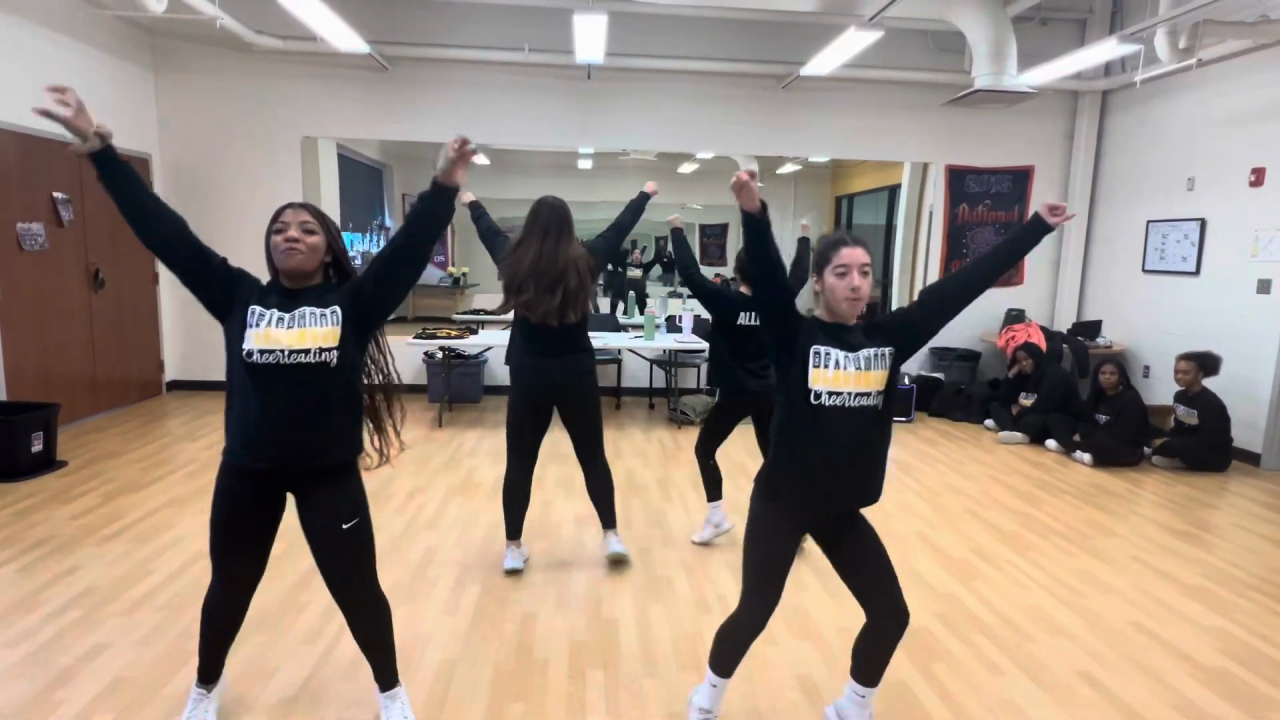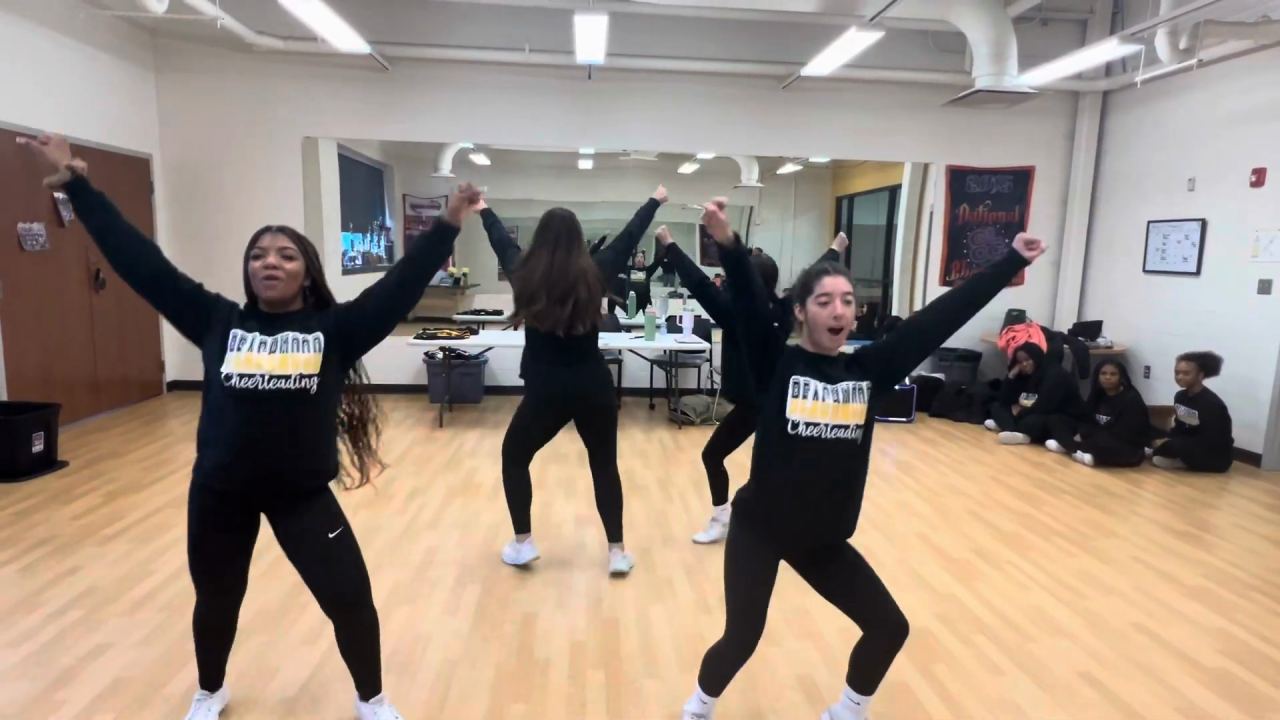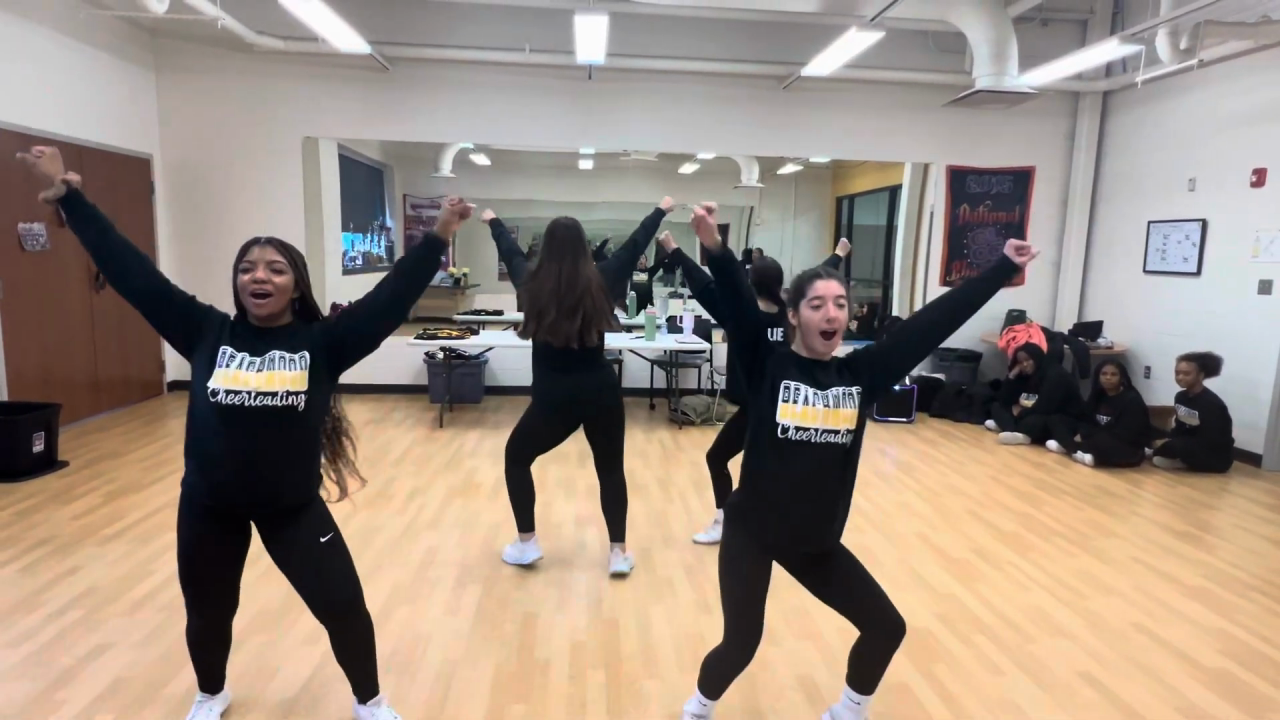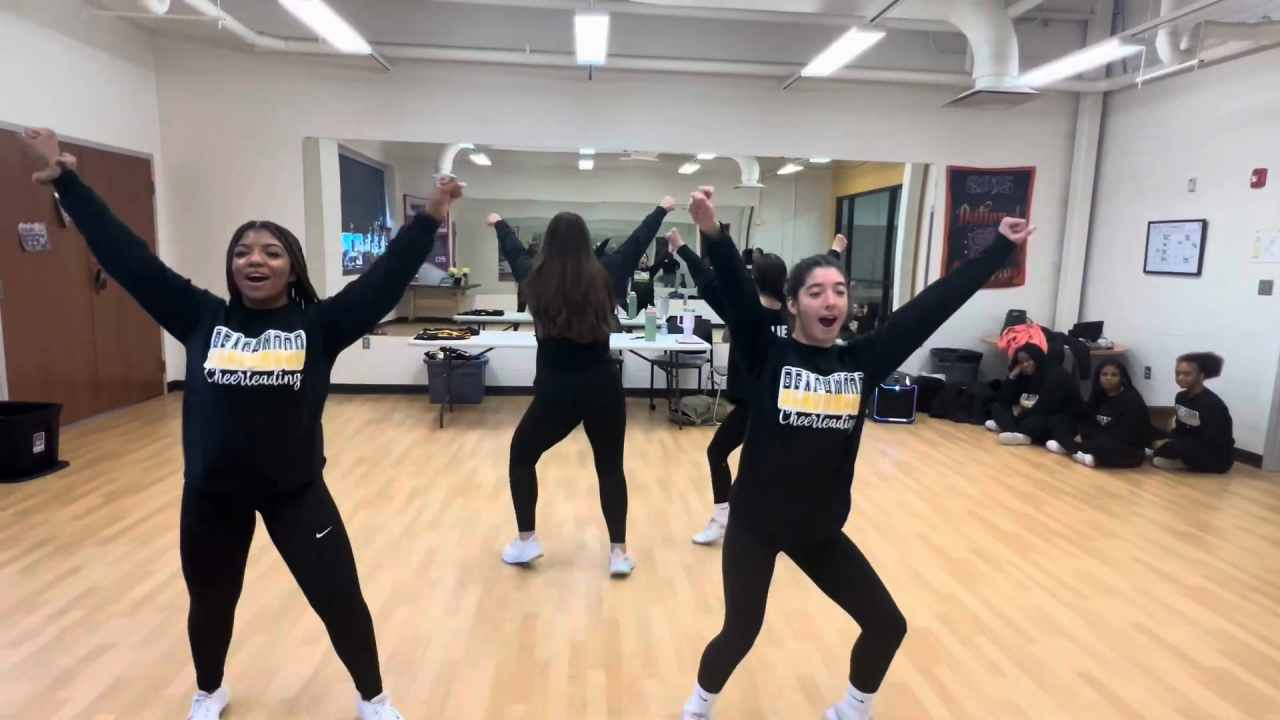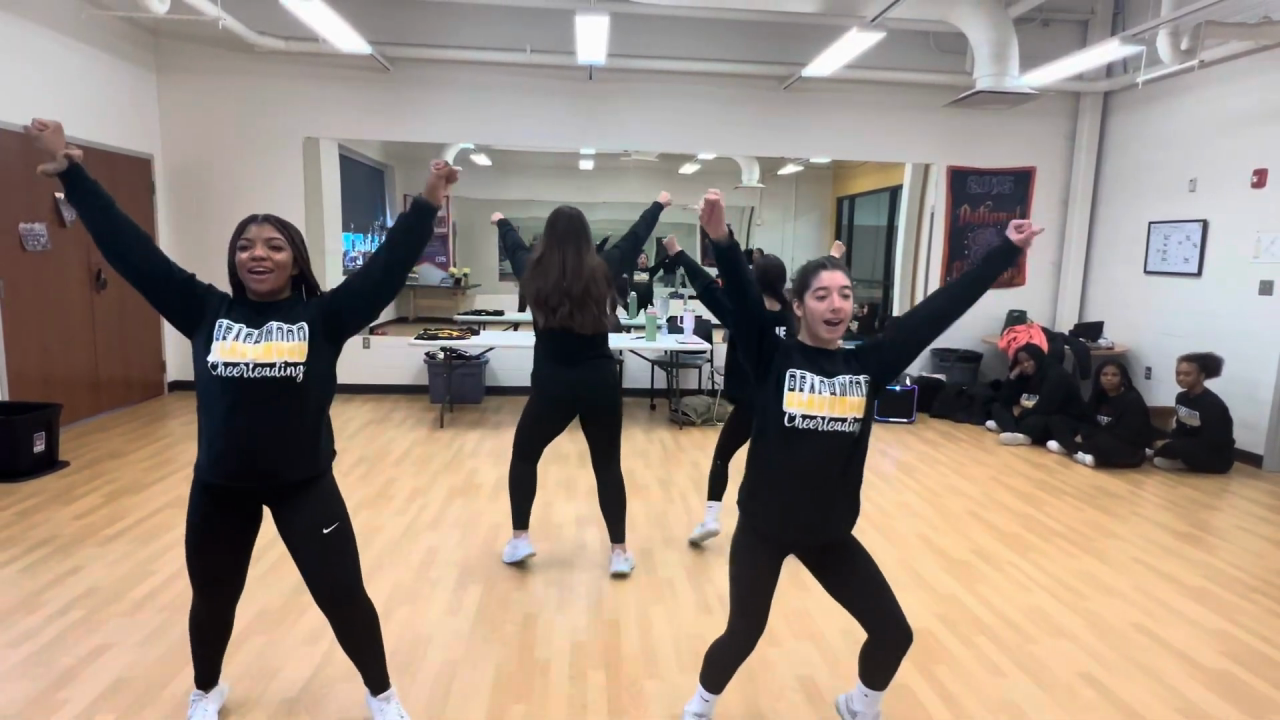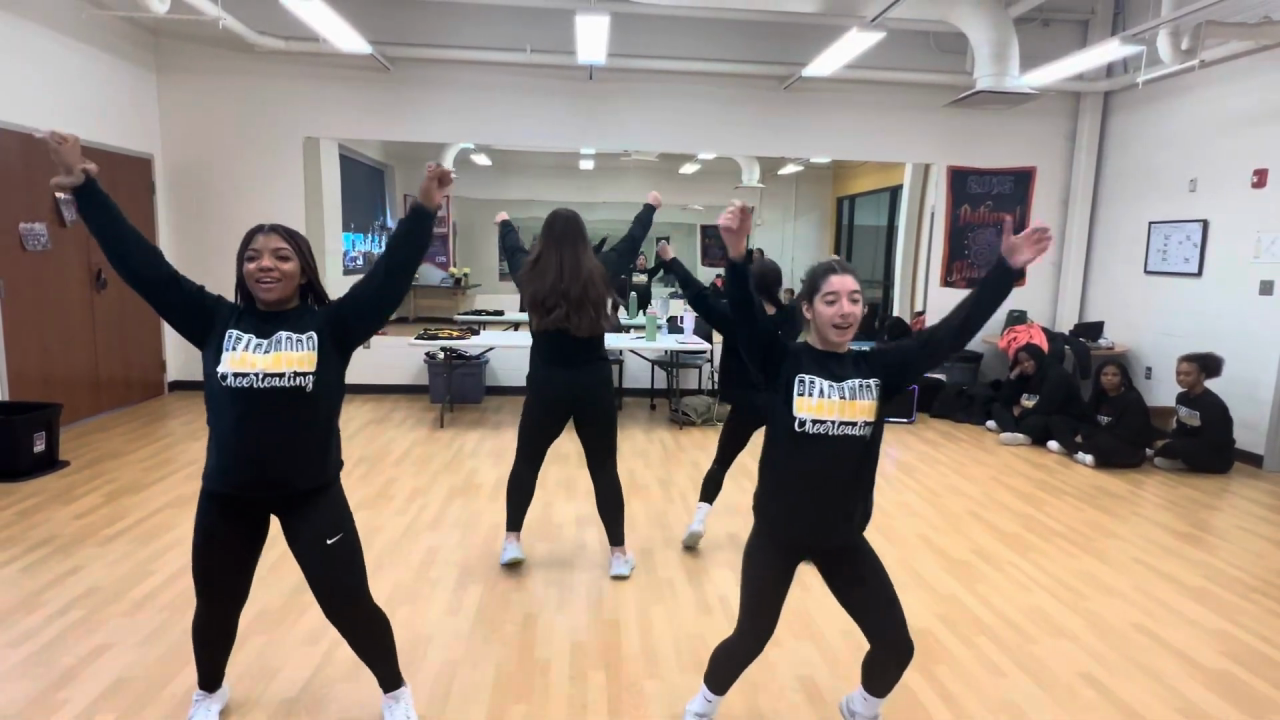
dt=0.1s
person 1, frame 1
left shoulder: (352, 305)
right shoulder: (239, 296)
left elbow: (409, 249)
right elbow: (162, 232)
left wrist: (444, 188)
right wrist: (99, 148)
left hip: (328, 473)
right hip: (248, 470)
left knee: (357, 588)
right knee: (231, 588)
person 1, frame 2
left shoulder: (333, 331)
right shoulder: (218, 321)
left elbow: (400, 287)
right elbow: (138, 260)
left wrist: (447, 227)
right wrist: (75, 183)
left hip: (303, 495)
right hip: (220, 494)
left knee: (350, 600)
right knee: (216, 602)
person 1, frame 3
left shoulder: (322, 344)
right shoulder: (207, 333)
left elbow: (392, 296)
right elbow: (131, 271)
left wrist: (436, 239)
right wrist: (68, 195)
left hip: (293, 507)
right hip: (210, 506)
left knee: (343, 607)
right knee: (208, 615)
person 1, frame 4
left shoulder: (320, 325)
right shoulder: (202, 318)
left elbow: (386, 278)
right elbow: (127, 257)
left wrist: (429, 219)
right wrist: (65, 180)
left hip: (296, 491)
right hip: (213, 492)
left knee: (340, 601)
right knee: (211, 603)
person 1, frame 5
left shoulder: (323, 318)
right shoulder: (206, 312)
left elbow: (385, 269)
right elbow: (132, 251)
left wrist: (425, 206)
right wrist: (72, 174)
left hip: (304, 485)
right hip: (221, 487)
left knee: (343, 596)
right knee: (213, 599)
person 1, frame 6
left shoulder: (330, 325)
right shoulder: (217, 321)
left elbow: (390, 280)
right elbow: (142, 267)
left wrist: (422, 213)
right wrist: (86, 191)
left hip: (312, 493)
right hip: (230, 495)
left knee: (350, 604)
right knee: (217, 604)
person 2, frame 1
left shoulder: (889, 336)
right shoulder: (794, 334)
left elbow: (964, 285)
right elbow: (764, 277)
left wrist: (1036, 227)
right wrist: (752, 213)
left hip: (844, 510)
right hip: (782, 502)
left knee: (891, 615)
right knee: (754, 613)
person 2, frame 2
left shoulder: (869, 370)
right shoulder: (776, 364)
left elbow: (941, 317)
right elbow: (749, 303)
left wrist: (1012, 262)
right wrist: (728, 244)
left hip: (824, 538)
right hip: (758, 531)
left knee: (890, 628)
right knee: (740, 641)
person 2, frame 3
left shoulder: (862, 374)
right shoulder: (767, 367)
left elbow: (935, 320)
right elbow: (739, 308)
left wrist: (1005, 266)
right wrist: (715, 249)
left hip: (817, 540)
right hip: (751, 533)
left knee: (887, 627)
right knee: (740, 645)
person 2, frame 4
left shoulder: (863, 361)
right shoulder: (767, 355)
left elbow: (933, 306)
right elbow: (737, 296)
left wrist: (1001, 248)
right wrist: (713, 234)
left hip: (821, 529)
right hip: (754, 525)
left knee: (888, 626)
right knee: (740, 633)
person 2, frame 5
left shoulder: (869, 364)
right shoulder: (772, 358)
left elbow: (939, 310)
right elbow: (743, 302)
left wrist: (1006, 251)
right wrist: (722, 240)
left hip: (830, 531)
right hip: (763, 528)
left knee: (894, 632)
right knee: (743, 634)
person 2, frame 6
left shoulder: (881, 367)
right shoulder: (780, 365)
left elbow: (956, 332)
right elbow: (746, 323)
left wrist: (1006, 270)
right wrist: (737, 256)
left hip: (844, 534)
right hip: (779, 531)
left knee: (896, 644)
right knee: (751, 637)
person 3, frame 1
left shoulder: (513, 262)
right shoulder: (583, 263)
left elbow: (488, 230)
right elbow: (620, 229)
left wrist: (471, 204)
right wrist: (644, 195)
left hip: (529, 375)
right hip: (575, 374)
left knee: (519, 461)
right knee: (593, 457)
left ankle: (513, 548)
right ankle: (611, 537)
person 3, frame 2
left shoulder: (525, 274)
right shoulder: (593, 274)
left elbow: (502, 244)
right elbow: (628, 237)
left wrist: (484, 212)
right wrist: (655, 202)
left hip: (543, 388)
right hip: (592, 386)
left knee: (514, 458)
right knee: (605, 467)
left ankle: (523, 541)
right ankle: (617, 550)
person 3, frame 3
left shoulder: (532, 285)
right shoulder: (600, 283)
left elbow: (509, 252)
right elbow: (634, 246)
left wrist: (492, 222)
right wrist: (660, 211)
left hip: (553, 395)
right hip: (600, 391)
left knee: (516, 459)
right knee: (611, 470)
left ankle: (526, 542)
right ankle: (619, 552)
person 3, frame 4
left shoulder: (536, 280)
right shoulder: (602, 279)
left elbow: (513, 251)
right elbow: (634, 247)
left wrist: (499, 224)
right wrist: (660, 211)
left hip: (554, 390)
right hip: (602, 386)
left knee: (522, 457)
right knee: (610, 468)
left ankle: (526, 540)
right ankle: (619, 552)
person 3, frame 5
left shoulder: (535, 274)
right shoulder: (600, 272)
left elbow: (513, 247)
right elbow: (635, 237)
left wrist: (501, 222)
right wrist: (658, 205)
left hip: (553, 384)
right hip: (600, 381)
left knee: (523, 456)
right knee: (607, 467)
left ankle: (520, 538)
right ankle: (619, 551)
person 3, frame 6
left shoulder: (530, 275)
right shoulder: (598, 274)
left elbow: (510, 252)
right elbow: (630, 247)
left wrist: (504, 225)
right wrist: (650, 208)
left hip: (547, 384)
right hip: (593, 384)
left knee: (526, 461)
right knee: (604, 469)
left ankle: (512, 540)
right ankle: (619, 554)
person 4, frame 1
left shoulder: (724, 301)
left elbow: (688, 271)
right elbow: (799, 274)
left wrist: (677, 231)
right wrist: (804, 239)
left hip: (734, 393)
right hip: (767, 392)
left knee: (705, 450)
right knee: (773, 454)
left ankle: (716, 518)
person 4, frame 2
left shoulder: (735, 313)
right shoulder: (786, 313)
left elbow: (699, 283)
left wrist: (669, 246)
right wrist: (835, 250)
left hip: (750, 404)
left knee: (712, 456)
left ankle: (722, 521)
person 4, frame 3
right shoulder: (791, 317)
left elbow: (704, 287)
left wrist: (674, 251)
right wrist: (838, 255)
left knee: (716, 458)
left ankle: (723, 524)
person 4, frame 4
right shoulder: (794, 313)
left elbow: (709, 283)
left wrist: (680, 248)
right wrist: (835, 252)
left hip: (751, 403)
left knee: (716, 453)
left ankle: (721, 520)
person 4, frame 5
right shoulder: (794, 315)
left elbow: (707, 287)
left wrist: (677, 254)
right wrist: (833, 258)
left hip: (751, 403)
left knee: (721, 458)
left ankle: (710, 518)
person 4, frame 6
right shoulder: (788, 320)
left elbow: (698, 294)
left wrist: (670, 261)
left hip: (745, 407)
left knee: (720, 464)
left ankle: (699, 520)
